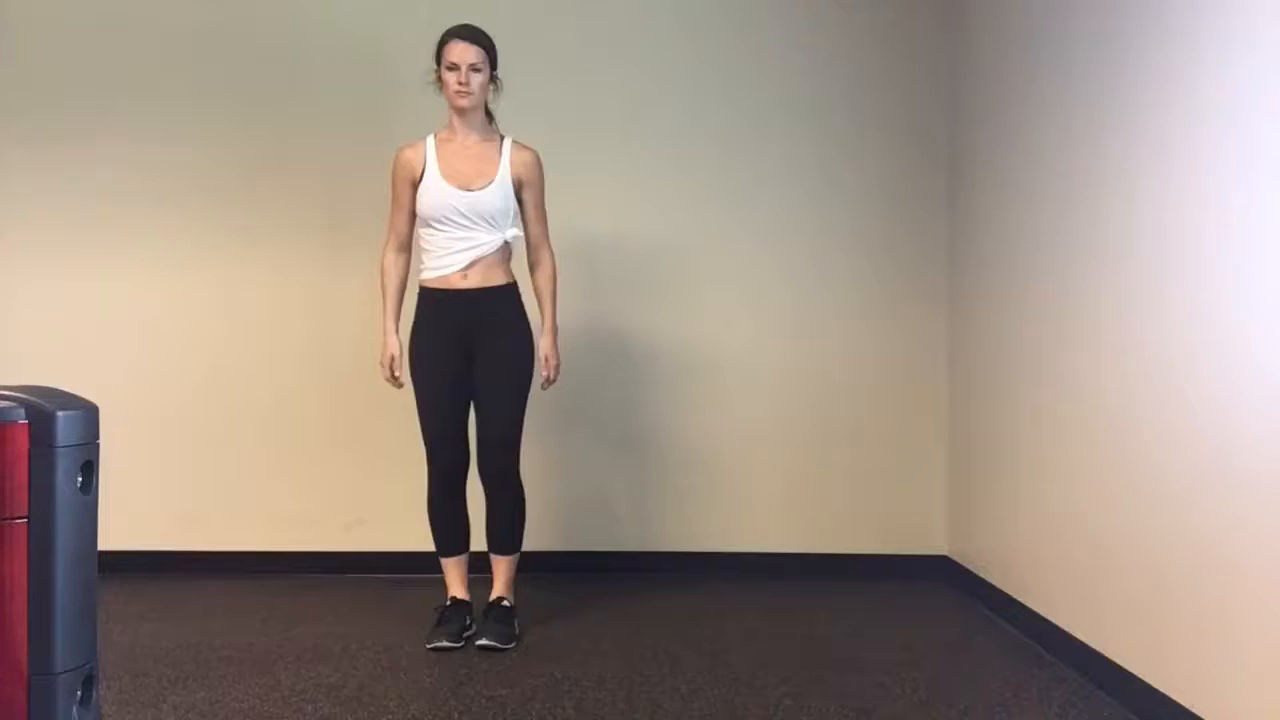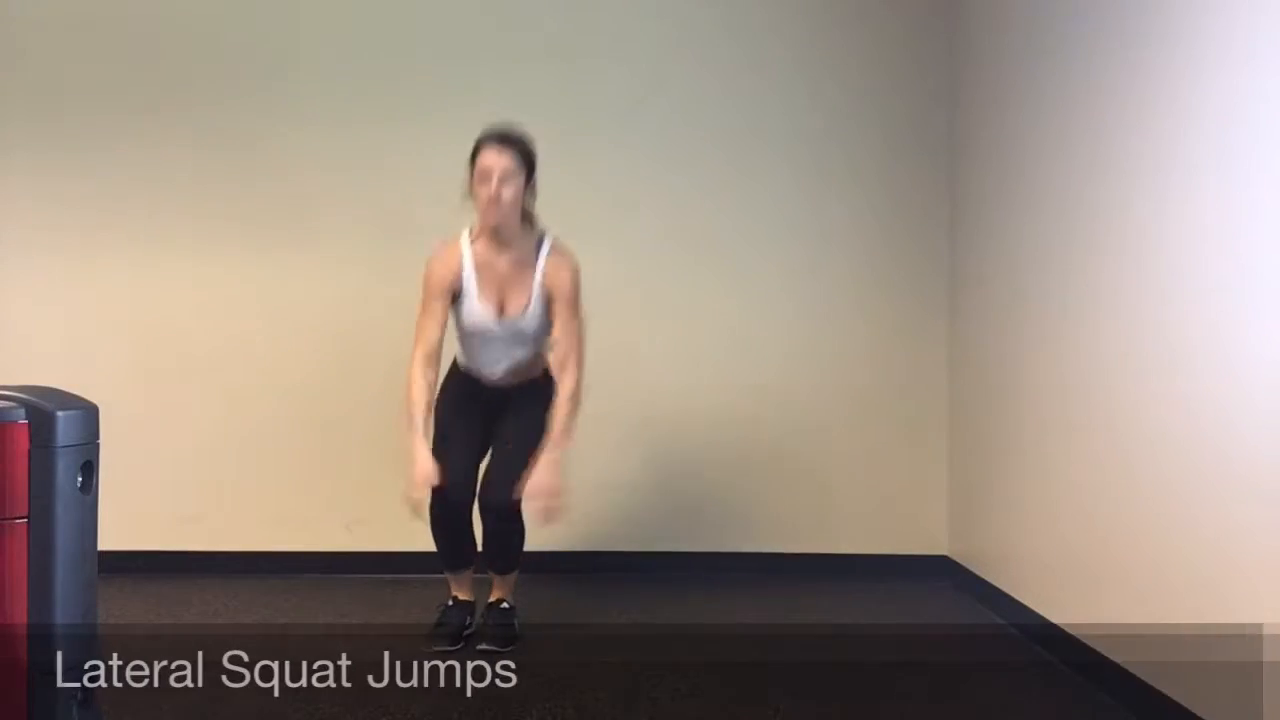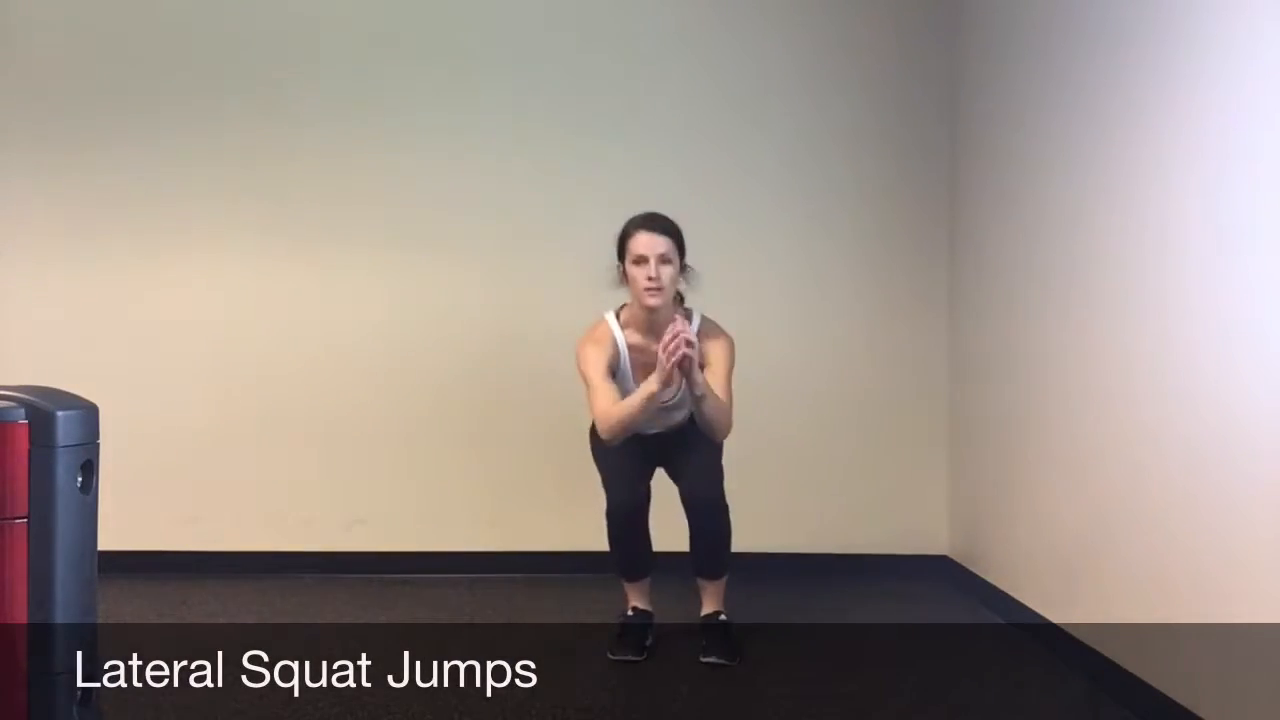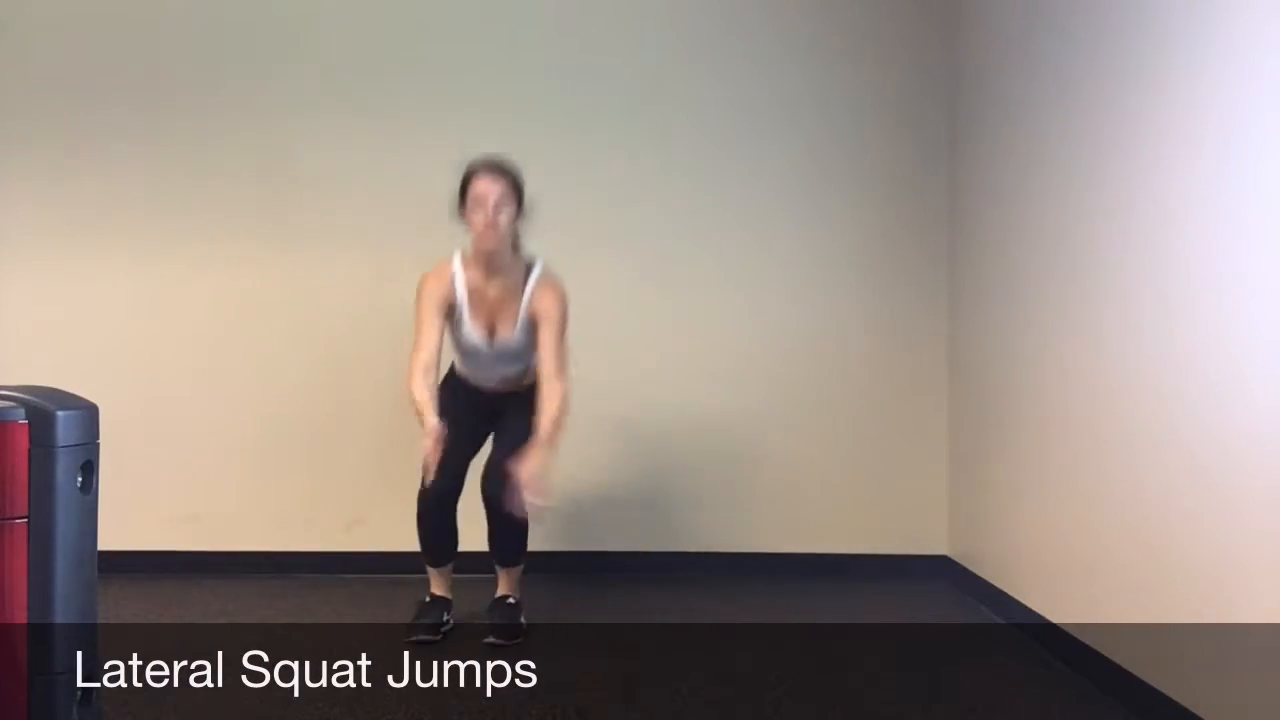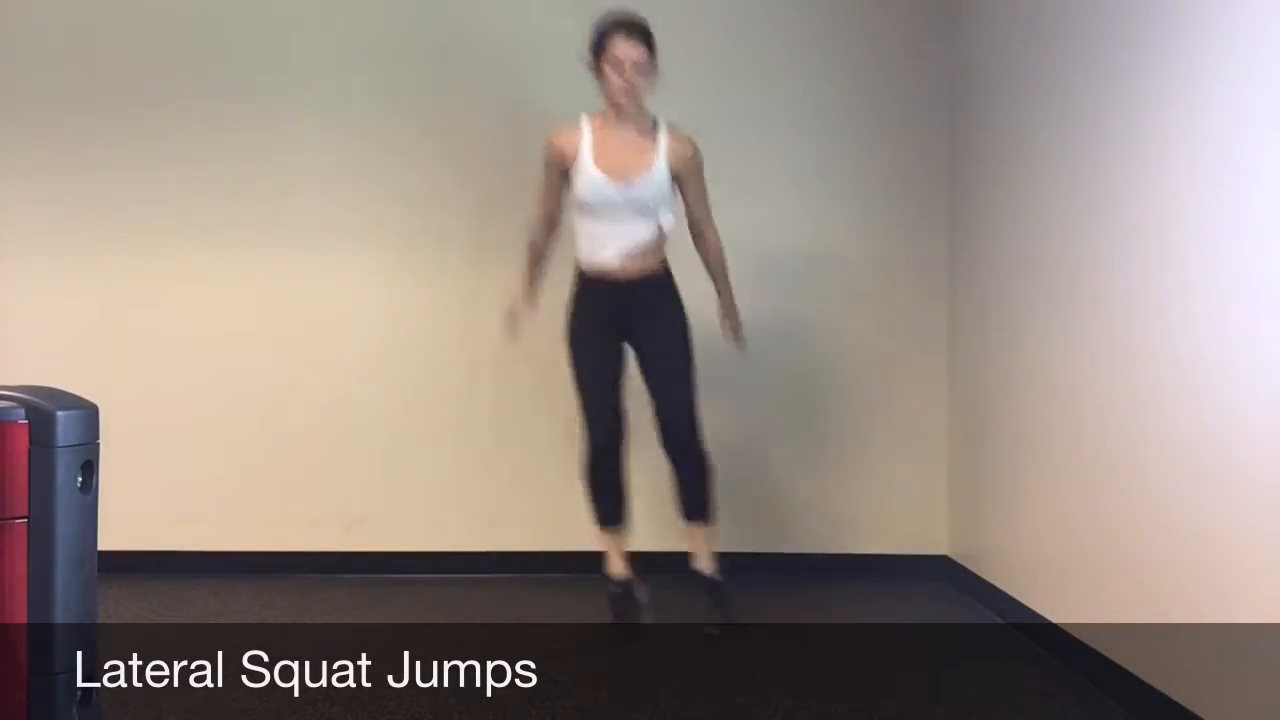
dt=1s
person 1, frame 1
left shoulder: (520, 159)
right shoulder: (413, 158)
left elbow: (541, 252)
right elbow: (396, 250)
left wrist: (548, 330)
right wrist: (389, 330)
left hip: (501, 316)
right hip: (436, 318)
left knee: (499, 461)
right knee: (445, 462)
left ankle: (502, 599)
right ankle: (456, 599)
person 1, frame 2
left shoulder: (557, 267)
right shoulder: (450, 264)
left elbow: (569, 369)
right elbow: (422, 362)
left wrist: (549, 461)
right wrist: (421, 451)
left hip: (529, 396)
right hip: (466, 393)
left knee: (498, 496)
right knee: (447, 495)
left ankle: (501, 602)
right ankle: (461, 600)
person 1, frame 3
left shoulder: (711, 338)
right shoulder: (601, 340)
left elbow: (722, 423)
right elbow: (608, 423)
left wrist: (693, 379)
right wrist: (657, 381)
left hip: (687, 435)
right hip: (627, 439)
left knee: (708, 503)
right knee: (626, 505)
left ankle: (713, 615)
right ankle: (637, 611)
person 1, frame 4
left shoulder: (545, 290)
right shoulder: (440, 282)
left elbow: (553, 383)
right elbow: (421, 369)
left wrist: (537, 459)
right wrist: (429, 426)
left hip: (521, 398)
right hip: (464, 396)
left knee: (502, 486)
right knee: (436, 488)
left ankle: (507, 596)
right ankle: (438, 596)
person 1, frame 5
left shoulder: (677, 148)
right shoulder: (567, 144)
left elbow: (703, 229)
right elbow: (545, 225)
left wrist: (727, 299)
right wrist: (527, 288)
left hip: (655, 300)
right hip: (592, 305)
left knee: (679, 429)
right knee: (603, 433)
left ankle: (706, 568)
right ankle: (618, 572)
